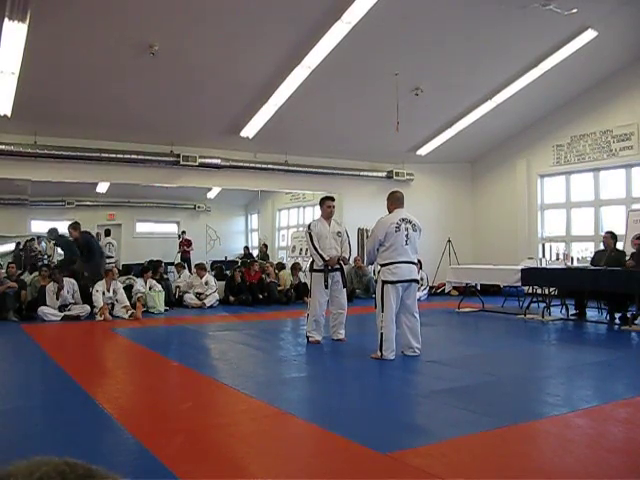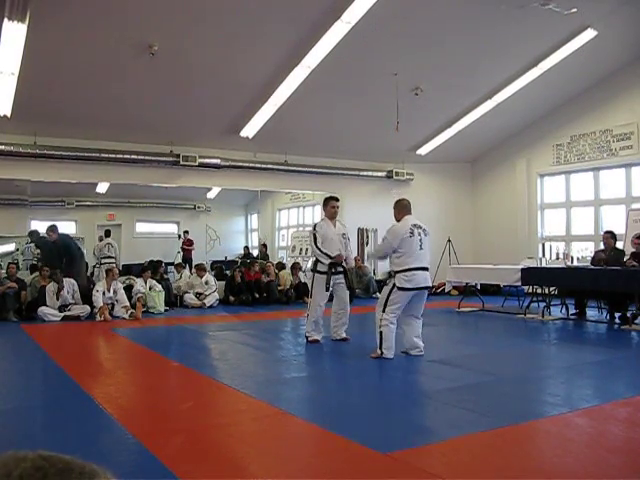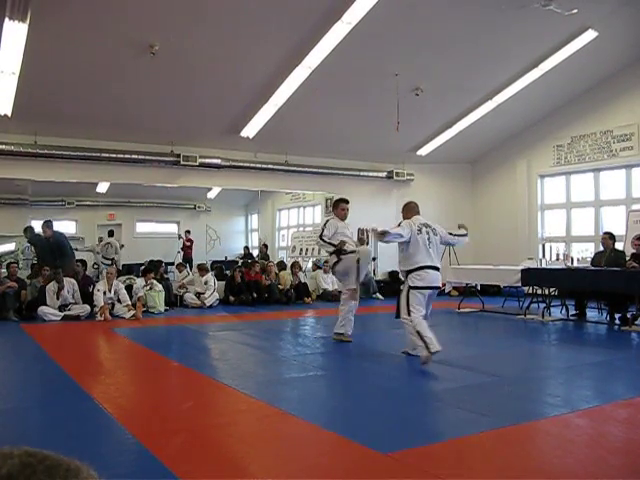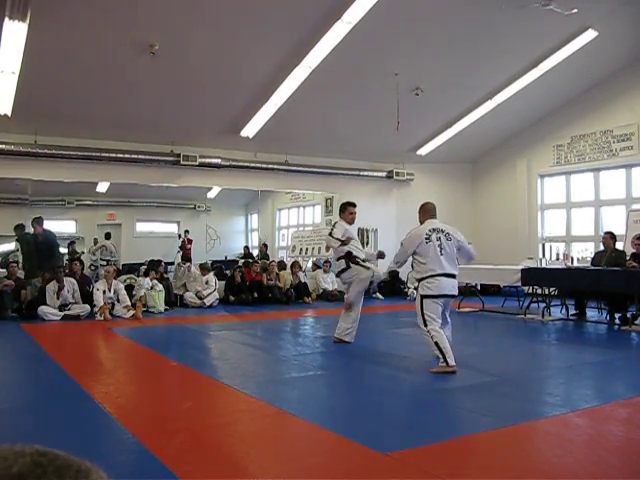
dt=0.4s
person 1, frame 1
left shoulder: (385, 222)
right shoulder: (415, 222)
left elbow: (371, 247)
left wrist: (371, 261)
left hip: (392, 272)
right hip: (411, 271)
left knee: (387, 313)
right knee: (410, 312)
left ankle: (386, 352)
right ankle: (413, 348)
person 1, frame 2
left shoulder: (397, 229)
right shoulder: (423, 228)
left elbow: (382, 251)
left wrist: (373, 253)
left hip: (405, 278)
right hip: (423, 277)
left knee: (385, 312)
right knee: (413, 315)
left ankle: (385, 351)
right ankle: (415, 348)
person 1, frame 3
left shoulder: (407, 225)
right shoulder: (435, 228)
left elbow: (397, 234)
right elbow: (453, 239)
left wrist: (384, 235)
right wrist: (464, 232)
left hip: (418, 277)
right hip: (434, 277)
left knee: (411, 316)
right knee: (421, 314)
left ankle: (430, 347)
right ankle: (415, 348)
person 1, frame 4
left shoulder: (416, 233)
right shoulder: (452, 232)
left elbow: (400, 258)
right elbow: (469, 255)
left wrist: (391, 267)
right wrist: (462, 258)
left hip: (430, 285)
right hip: (450, 283)
left knee: (431, 325)
right knee: (443, 319)
left ankle: (448, 363)
right ankle: (443, 350)
person 2, frame 1
left shoulder: (340, 227)
right shoulder: (313, 226)
left elbow: (346, 244)
right elbow: (313, 247)
left wrist: (345, 257)
right wrist: (327, 260)
left hip: (337, 269)
right hip: (320, 269)
left knee: (340, 304)
right knee: (317, 304)
left ankle: (338, 333)
right ankle: (314, 334)
person 2, frame 2
left shoulder: (342, 227)
right shoulder: (319, 226)
left elbow: (347, 247)
right elbow: (316, 248)
left wrist: (349, 262)
right wrist: (332, 258)
left hip: (340, 270)
right hip: (323, 270)
left knee: (343, 304)
right knee: (317, 304)
left ankle: (339, 333)
right ankle: (313, 334)
person 2, frame 3
left shoulder: (344, 226)
right shoulder: (331, 223)
right elbow: (320, 240)
left wrist: (359, 245)
right wrist: (336, 246)
left hip: (349, 265)
right hip: (341, 260)
left knee: (349, 302)
right knee: (365, 253)
left ankle: (341, 332)
right ankle: (354, 286)
person 2, frame 4
left shoulder: (349, 229)
right shoulder: (340, 225)
left elbow: (359, 252)
right elbow: (330, 239)
left wrist: (375, 254)
right wrist: (342, 242)
left hip: (353, 269)
right hip: (349, 265)
left knee: (355, 306)
right knee: (374, 273)
left ankle: (341, 335)
right ankle: (349, 300)
